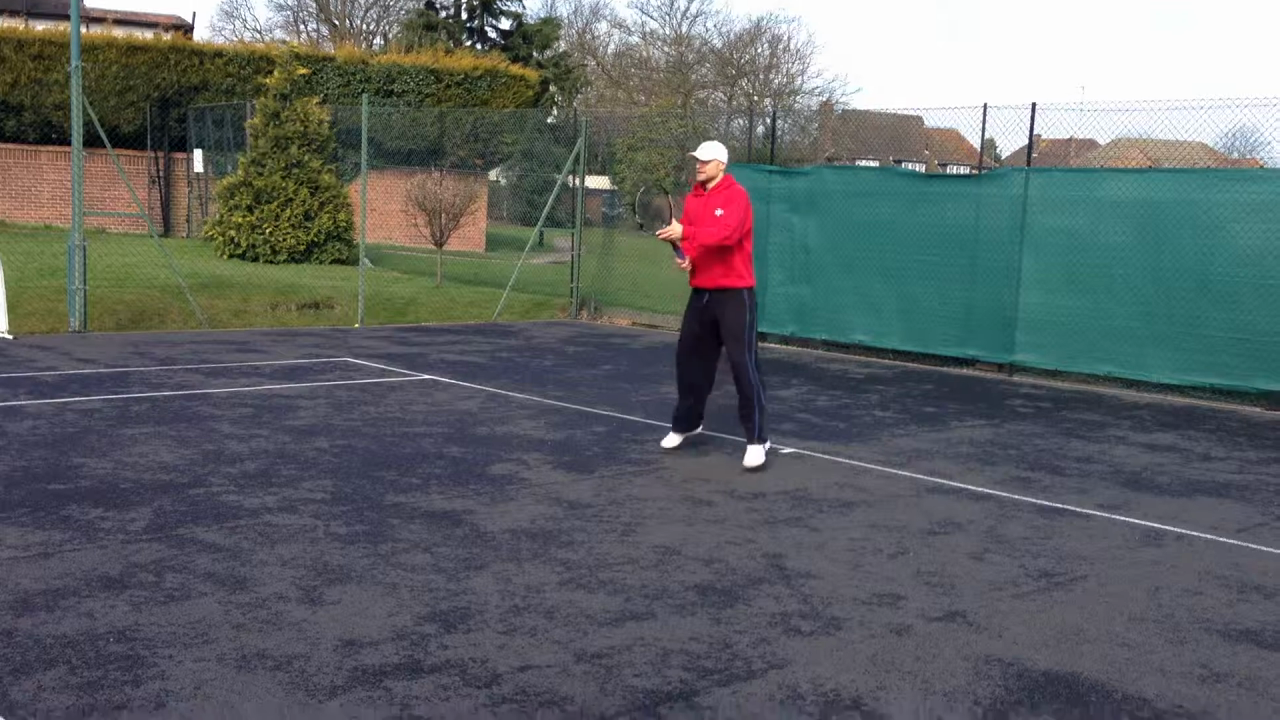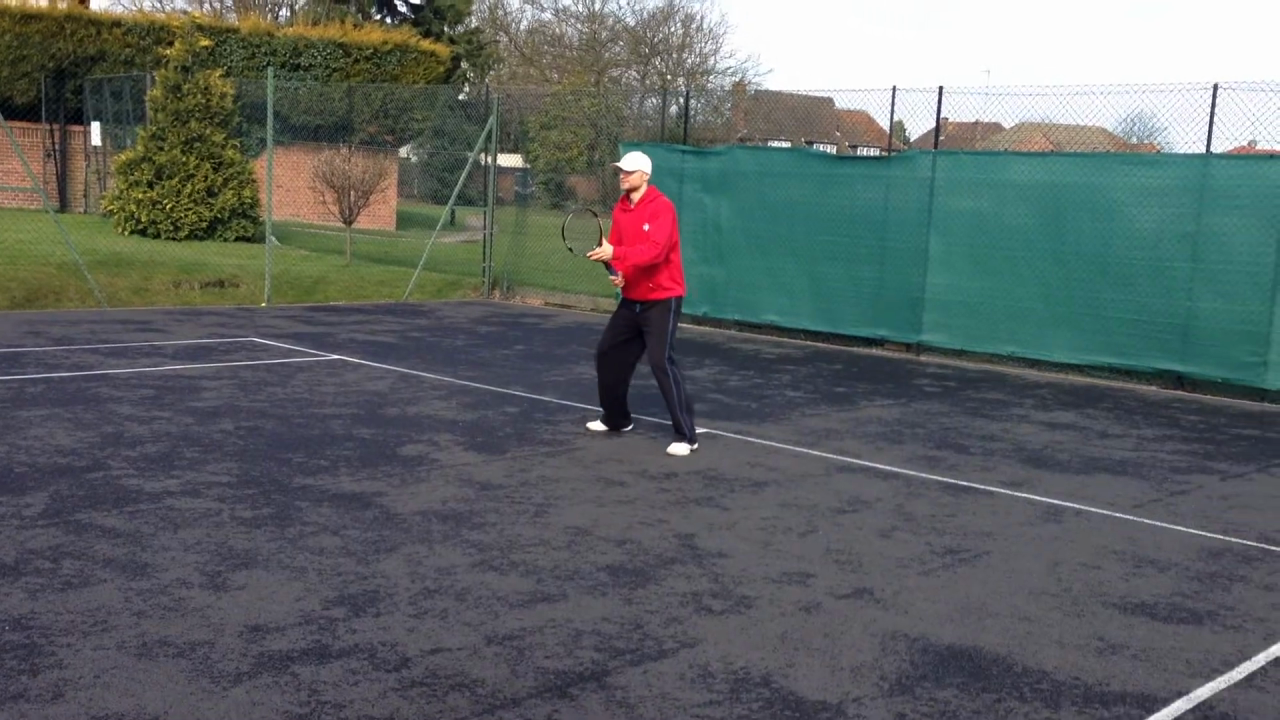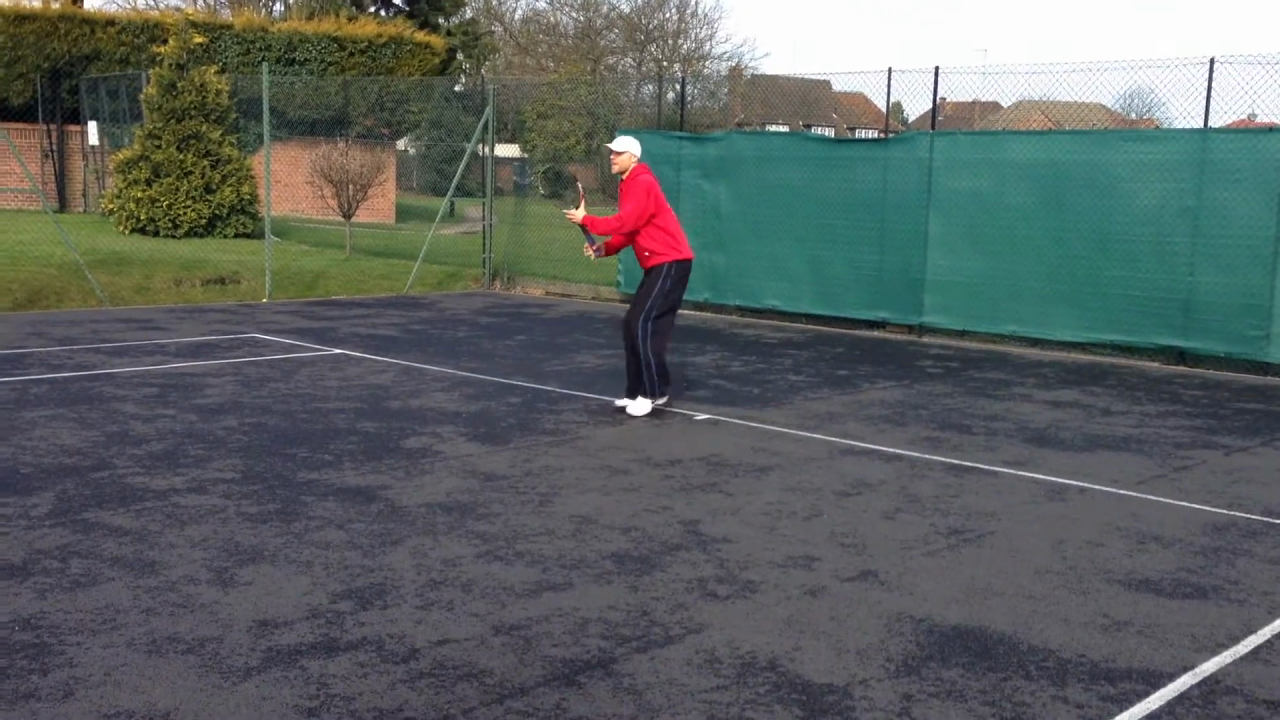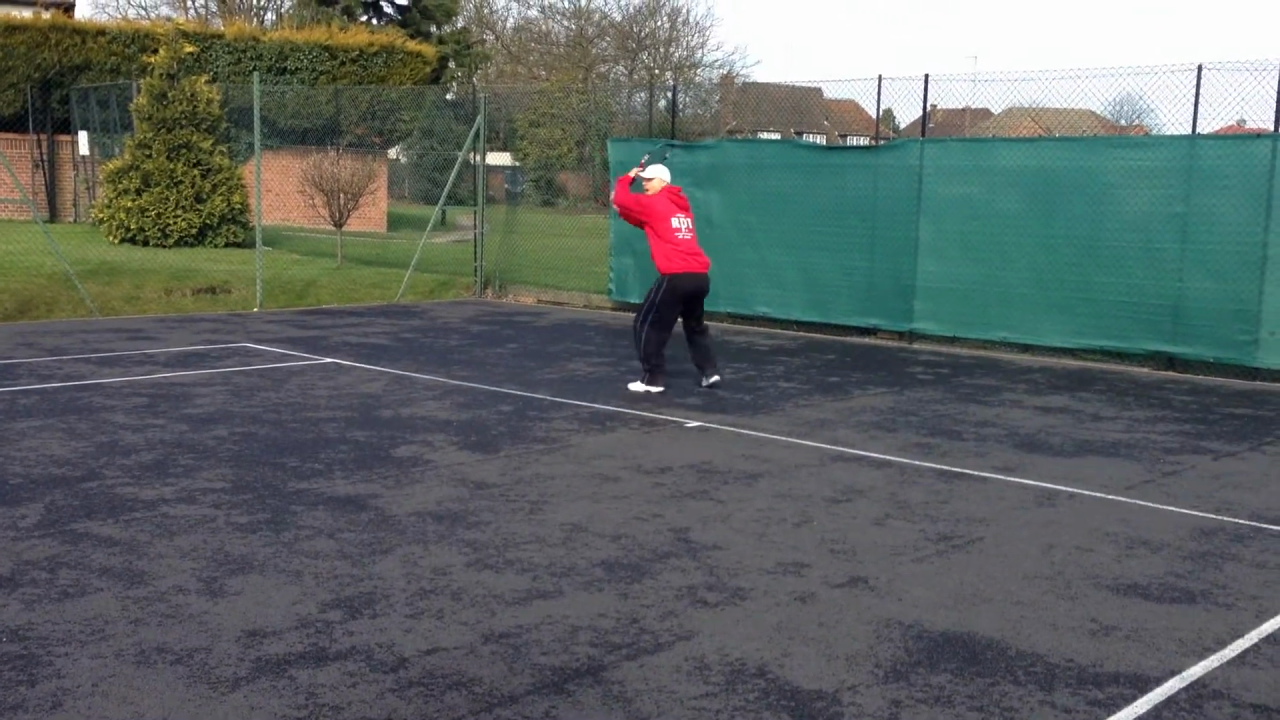
dt=0.7s
person 1, frame 1
left shoulder: (736, 195)
right shoulder: (692, 198)
left elbow: (726, 233)
right elbow: (687, 237)
left wrist: (685, 232)
right wrist: (686, 258)
left hip: (734, 291)
right hip: (701, 291)
left knee: (742, 362)
right knee: (689, 356)
left ankle: (756, 438)
right ankle: (686, 423)
person 1, frame 2
left shoulder: (662, 207)
right shoulder: (620, 209)
left elbow: (655, 250)
right elbow: (615, 248)
left wrist: (616, 253)
right wrist: (618, 273)
left hip: (663, 300)
right hip: (631, 299)
left knee: (661, 362)
right knee: (608, 353)
left ankle: (686, 435)
right ankle: (615, 418)
person 1, frame 3
left shoulder: (643, 183)
right shoulder: (627, 186)
left elbow: (626, 223)
right elbow: (627, 230)
left wrist: (586, 220)
right wrist: (605, 248)
left hip: (670, 263)
right hip: (657, 265)
left knee: (645, 325)
right knee: (633, 324)
left ankle: (653, 392)
right ankle: (640, 391)
person 1, frame 4
left shoulder: (650, 203)
right shoulder: (682, 205)
left elbow: (621, 199)
left wrist: (626, 178)
right wrist: (624, 213)
left hip: (676, 277)
right hip: (700, 276)
left knee: (646, 326)
right knee: (694, 325)
left ankle: (652, 379)
right ankle: (710, 371)
